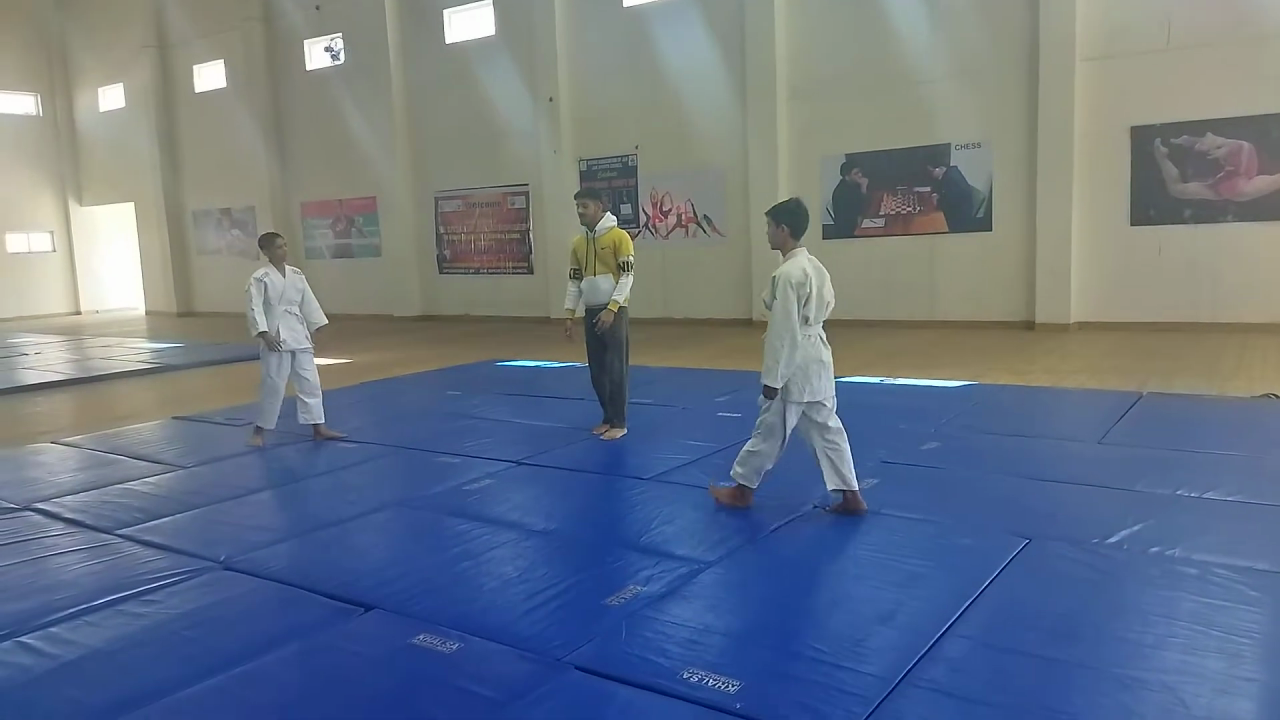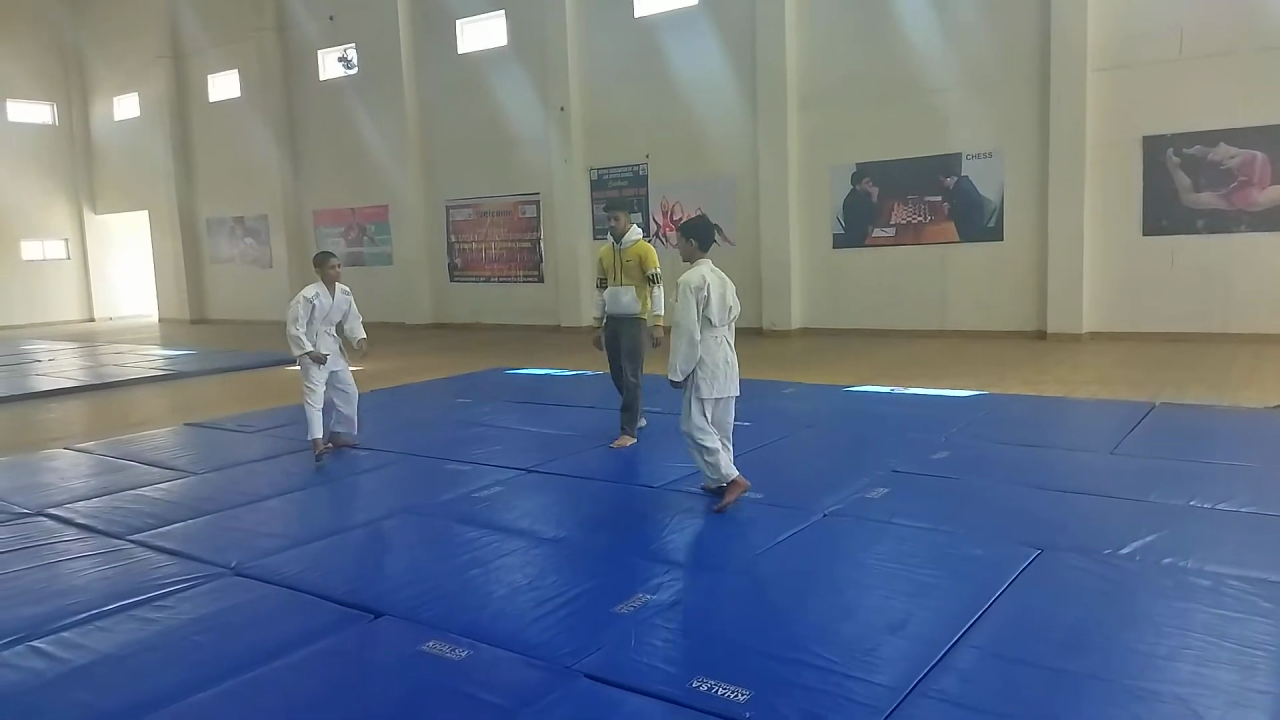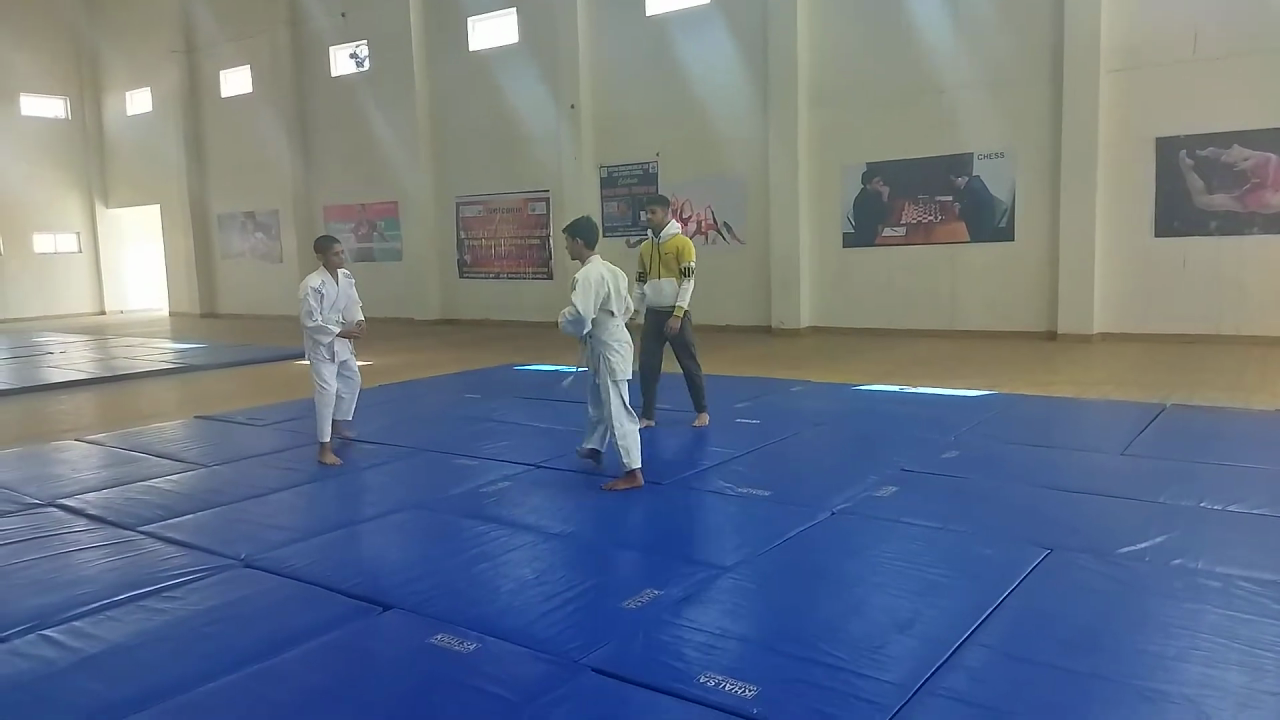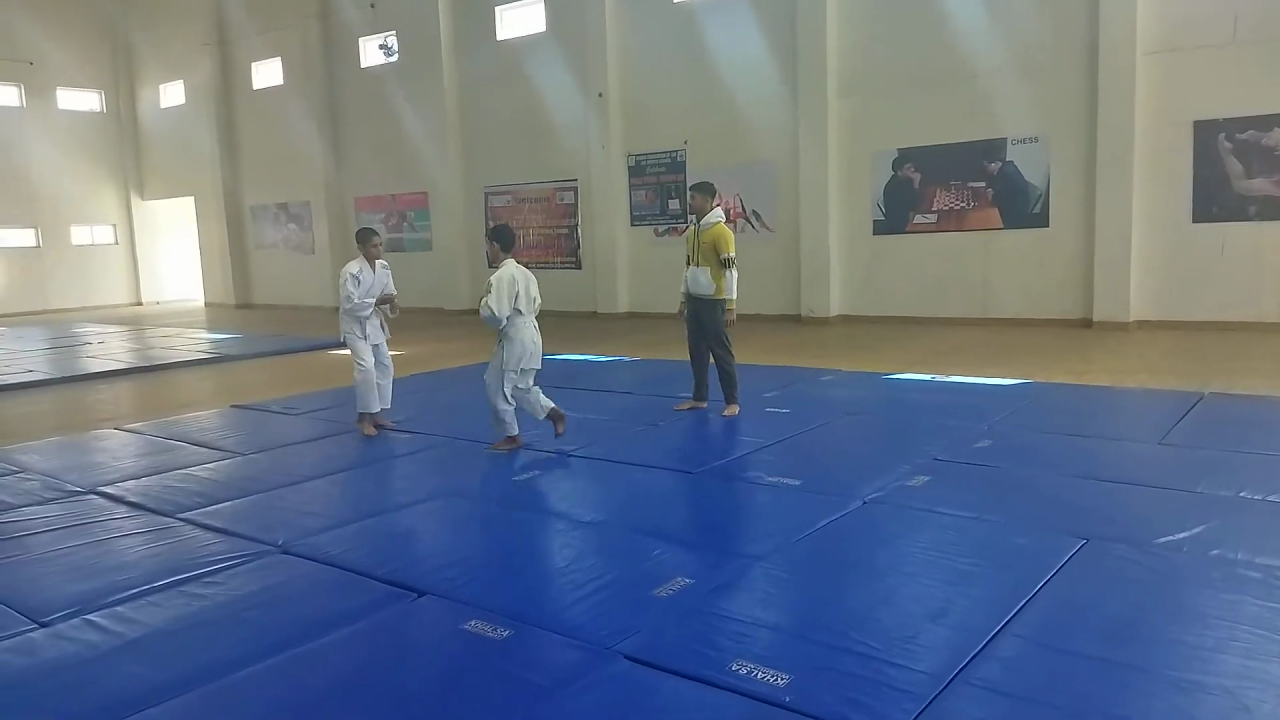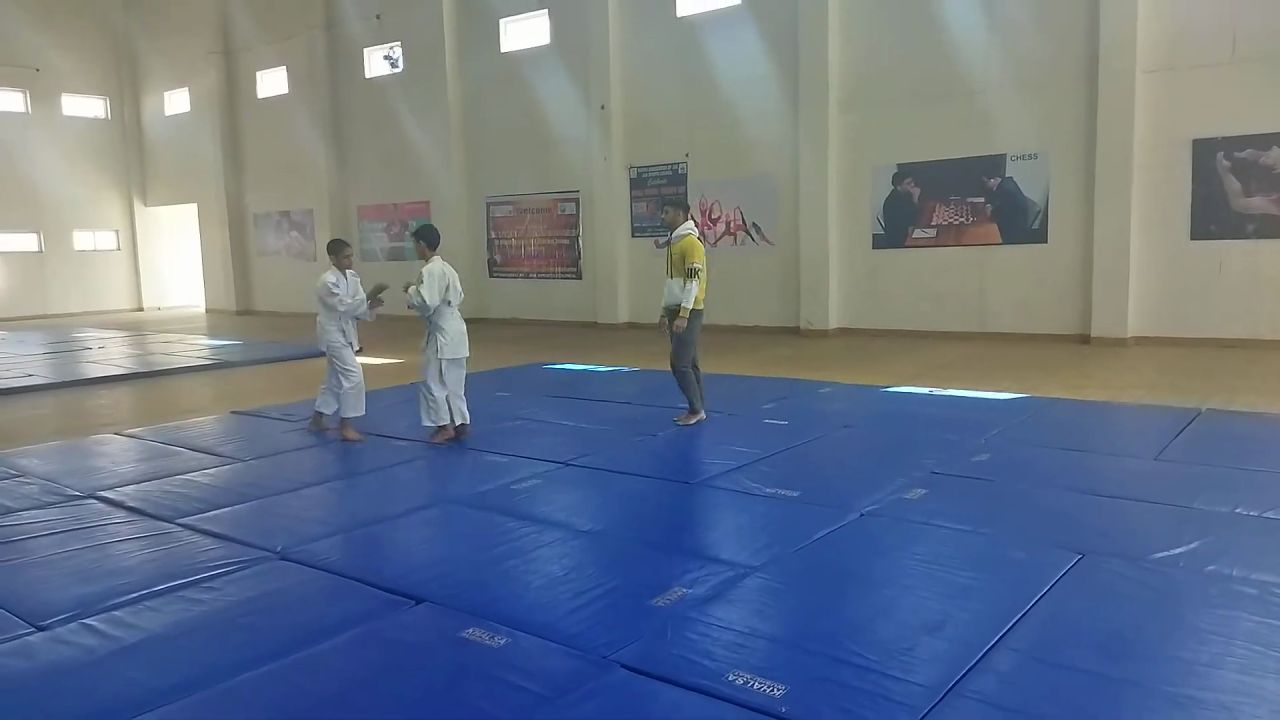
dt=0.7s
person 1, frame 1
left shoulder: (787, 274)
right shoulder: (815, 266)
left elbow: (784, 330)
left wrist: (772, 378)
left hip: (795, 363)
right hip: (816, 358)
left knee: (769, 429)
right knee: (825, 427)
left ankle: (742, 489)
right ankle: (850, 494)
person 1, frame 2
left shoulder: (689, 279)
right shoulder: (722, 278)
left elbow: (686, 331)
left wrist: (677, 370)
left hip: (702, 362)
right hip: (724, 357)
left knee: (697, 427)
right knee: (718, 425)
left ankle: (732, 479)
right ankle: (721, 482)
person 1, frame 3
left shoulder: (586, 275)
right shoulder: (613, 270)
left elbow: (579, 317)
right elbow: (627, 309)
left wrist: (563, 320)
left hip: (606, 348)
right hip: (616, 341)
left knee: (617, 410)
right knee: (598, 402)
left ankle: (632, 472)
right ankle: (594, 447)
person 1, frame 4
left shoulder: (500, 277)
right shoulder: (525, 273)
left elbow: (496, 315)
left wrist: (484, 305)
left hip: (514, 340)
right hip: (530, 335)
left knee: (498, 388)
right knee: (522, 386)
left ankle: (512, 436)
right ankle: (552, 412)
person 1, frame 5
left shoulder: (430, 271)
right shoulder: (447, 268)
left elbow: (425, 303)
left wrist: (411, 291)
right wrist: (416, 293)
left hip: (443, 333)
right hip: (454, 328)
left knee: (431, 381)
right knee: (452, 382)
left ankle: (443, 426)
right ankle: (460, 423)
person 2, frame 1
left shoulder: (618, 236)
right shoulder: (578, 243)
left elbow: (627, 276)
right elbow: (574, 282)
left wrist: (611, 309)
right wrist: (569, 316)
left hip: (614, 312)
right hip: (591, 313)
left knee: (616, 369)
right knee: (597, 370)
left ankle: (619, 423)
right ankle: (608, 418)
person 2, frame 2
left shoulder: (643, 249)
right shoulder: (604, 252)
left elbow: (656, 287)
right elbow: (601, 291)
left wrist: (657, 323)
right wrist: (597, 325)
left hip: (635, 321)
right hip: (612, 322)
left knee: (630, 378)
right knee: (618, 376)
left ankle: (628, 432)
right ankle: (635, 418)
person 2, frame 3
left shoulder: (682, 243)
right shoulder: (645, 247)
left elbow: (688, 281)
right elbow: (640, 282)
left wrist: (677, 315)
left hip: (675, 315)
right hip: (652, 314)
left knee: (689, 364)
right knee: (647, 367)
left ankle: (702, 411)
right ankle: (647, 416)
person 2, frame 4
left shoulder: (721, 231)
right shoulder: (692, 231)
left elbow: (730, 271)
left wrist: (730, 306)
right wrist: (683, 299)
left hip: (713, 302)
right hip: (695, 301)
left knee: (722, 354)
right knee: (696, 352)
left ankle: (732, 402)
right ankle: (699, 398)
person 2, frame 5
left shoulder: (691, 243)
right shoulder: (672, 243)
left elbow: (693, 281)
left wrist: (683, 315)
right wrist: (664, 313)
left hip: (689, 312)
right hip: (674, 311)
left knee: (680, 362)
right knee: (688, 362)
left ankle: (697, 409)
right ankle: (695, 409)
person 3, frame 1
left shoulder: (296, 274)
right shoulder: (260, 278)
left elbow: (308, 303)
right elbow: (254, 310)
left wrist: (318, 329)
right wrist: (264, 334)
left hip: (299, 335)
right hip: (276, 337)
left knee: (309, 382)
right knee: (273, 385)
left ankle: (318, 428)
right ankle: (260, 430)
person 3, frame 2
left shoulder: (345, 293)
right shoulder: (307, 296)
left elbow: (352, 320)
right elbow: (294, 328)
left wrist: (360, 339)
right wrist: (309, 353)
left hip: (333, 349)
right hip: (310, 350)
left knee: (348, 392)
right knee: (314, 395)
left ankle: (338, 434)
right ankle: (318, 443)
person 3, frame 3
left shoulder: (346, 277)
right shoulder: (312, 285)
left elbow: (352, 304)
right elbow: (310, 321)
left wrist: (358, 321)
right wrist: (339, 333)
left hip: (340, 340)
right hip: (321, 344)
left knee: (350, 381)
right knee: (327, 390)
left ankle: (337, 425)
right ankle: (324, 448)
person 3, frame 4
left shoulder: (383, 267)
right shoulder: (352, 272)
left elbow: (388, 292)
right elbow: (349, 305)
left wrist: (390, 304)
right wrist: (377, 302)
left hip: (374, 325)
right hip: (355, 326)
left knee: (384, 367)
right knee: (366, 369)
left ankle: (377, 414)
right ankle: (364, 418)
person 3, frame 5
left shoulder: (351, 276)
right shoulder: (328, 282)
left elbow: (359, 307)
right elbow: (345, 307)
left wrist: (372, 304)
right wrist: (370, 296)
left hip: (345, 333)
right hip: (333, 334)
left knee: (336, 378)
right knee: (353, 375)
left ankle: (318, 419)
right ankle: (345, 427)
